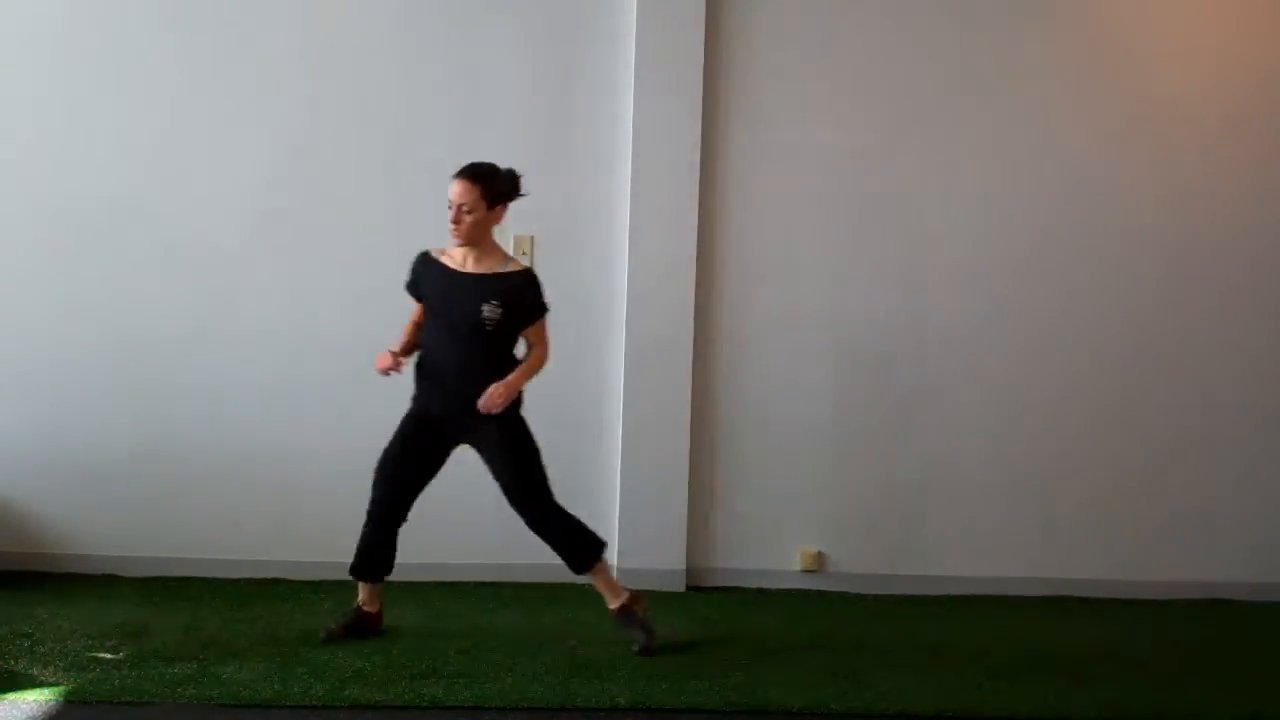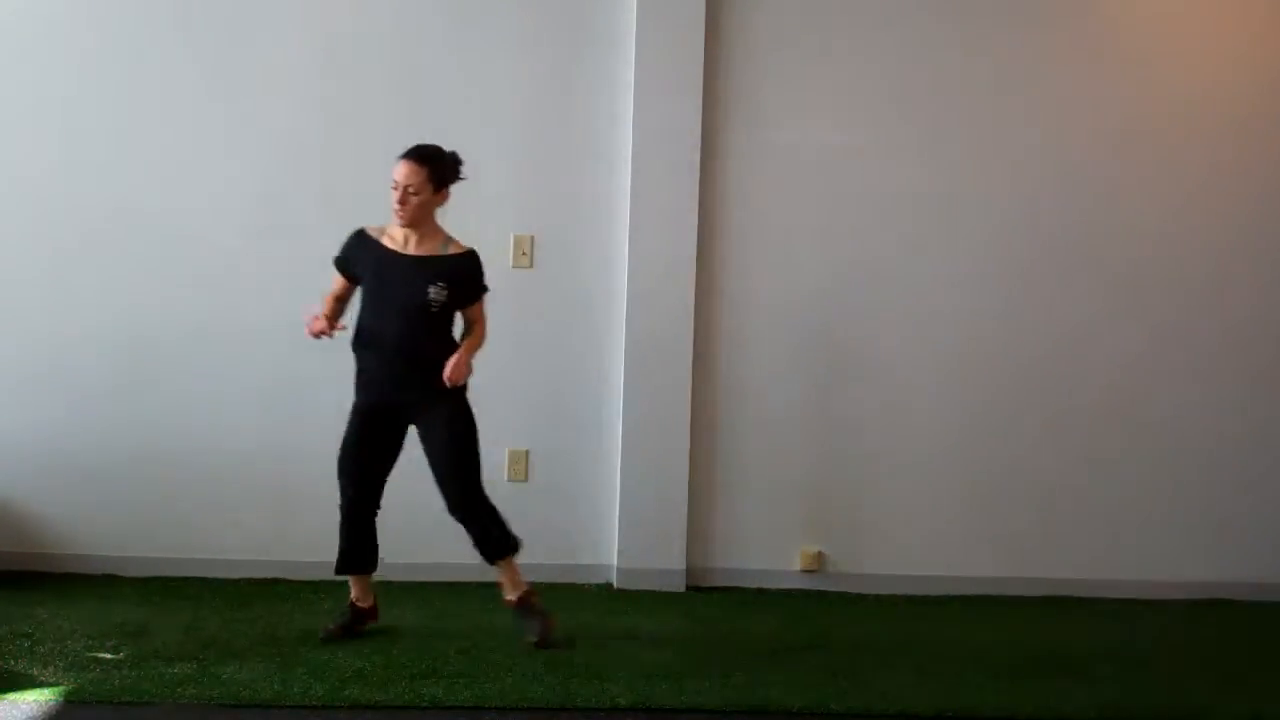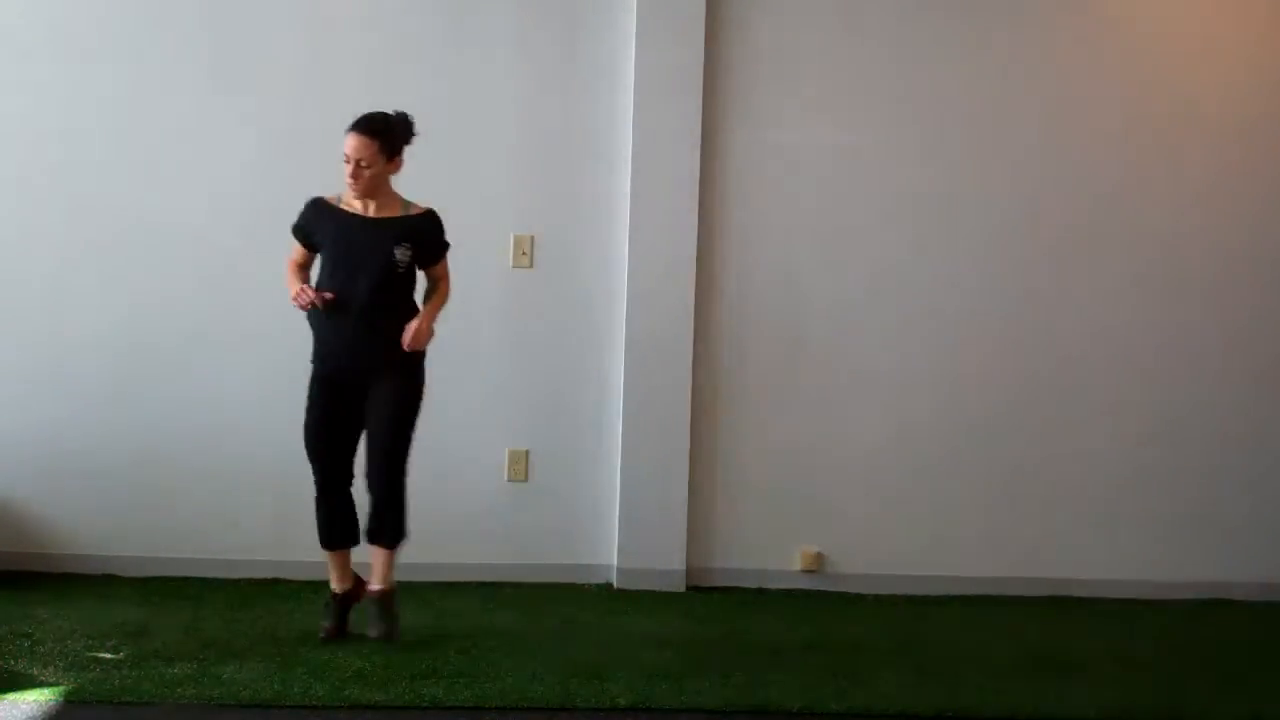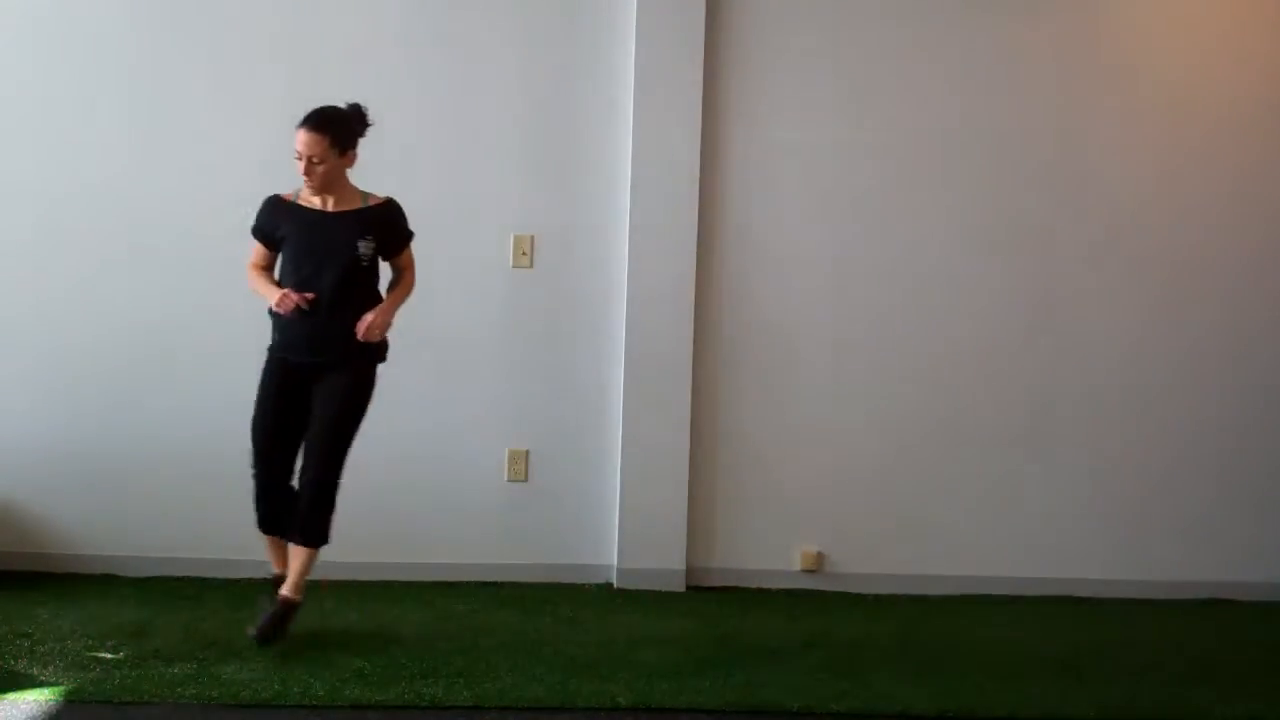
dt=0.1s
person 1, frame 1
left shoulder: (517, 280)
right shoulder: (429, 266)
left elbow: (538, 349)
left wrist: (512, 382)
right wrist: (395, 351)
left hip: (491, 414)
right hip: (430, 409)
left knee: (542, 512)
right knee: (385, 502)
left ankle: (623, 603)
right ankle: (367, 608)
person 1, frame 2
left shoulder: (459, 262)
right shoulder: (365, 244)
left elbow: (475, 327)
right elbow: (337, 296)
left wrist: (463, 356)
right wrist: (323, 318)
left hip: (436, 397)
right hip: (376, 393)
left knee: (464, 496)
right knee: (356, 497)
left ankle: (520, 596)
right ankle: (362, 603)
person 1, frame 3
left shoulder: (419, 224)
right shoulder: (321, 212)
left elbow: (439, 284)
right elbow: (295, 266)
left wrist: (426, 318)
right wrist: (299, 289)
left hip: (392, 366)
right hip: (332, 362)
left knee: (384, 470)
right knee: (328, 475)
left ankle: (382, 588)
right ankle: (344, 584)
person 1, frame 4
left shoulder: (381, 215)
right shoulder: (279, 210)
left elbow: (405, 273)
right elbow: (257, 268)
left wrist: (384, 310)
right wrist: (273, 293)
left hip: (349, 362)
right hip: (288, 357)
left knee: (317, 471)
right knee: (267, 466)
left ankle: (289, 596)
right ankle: (281, 577)
